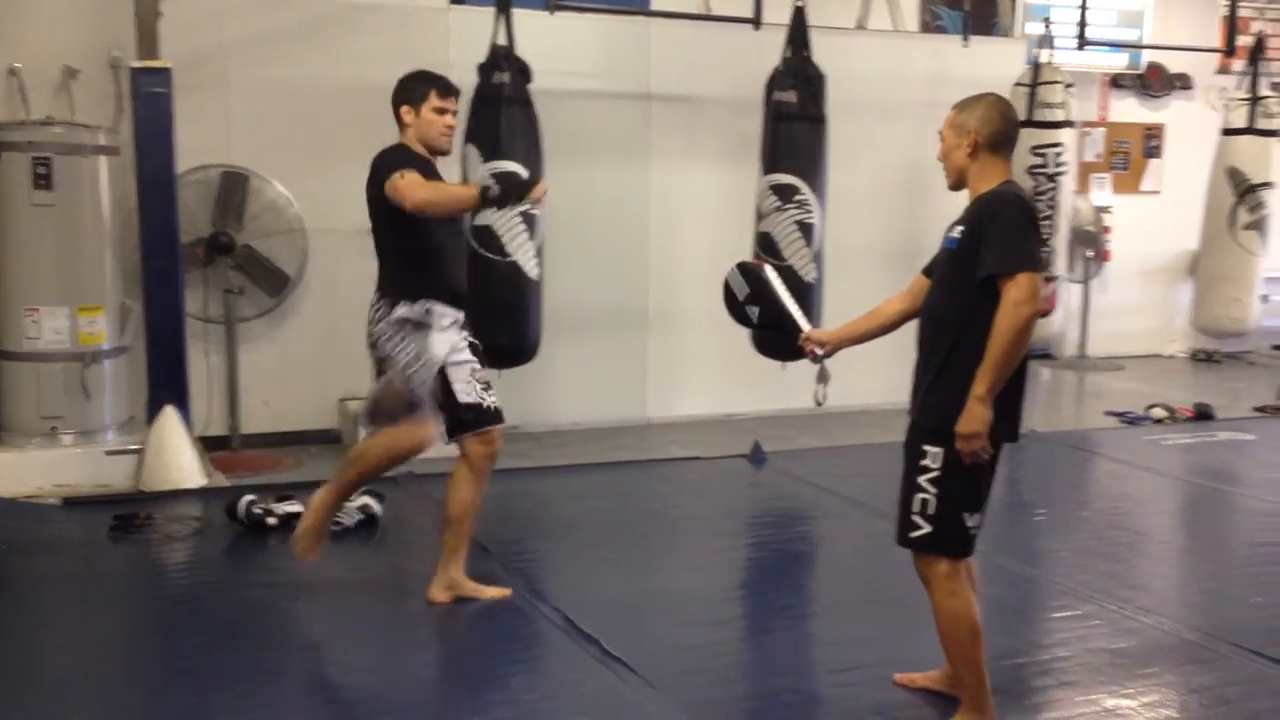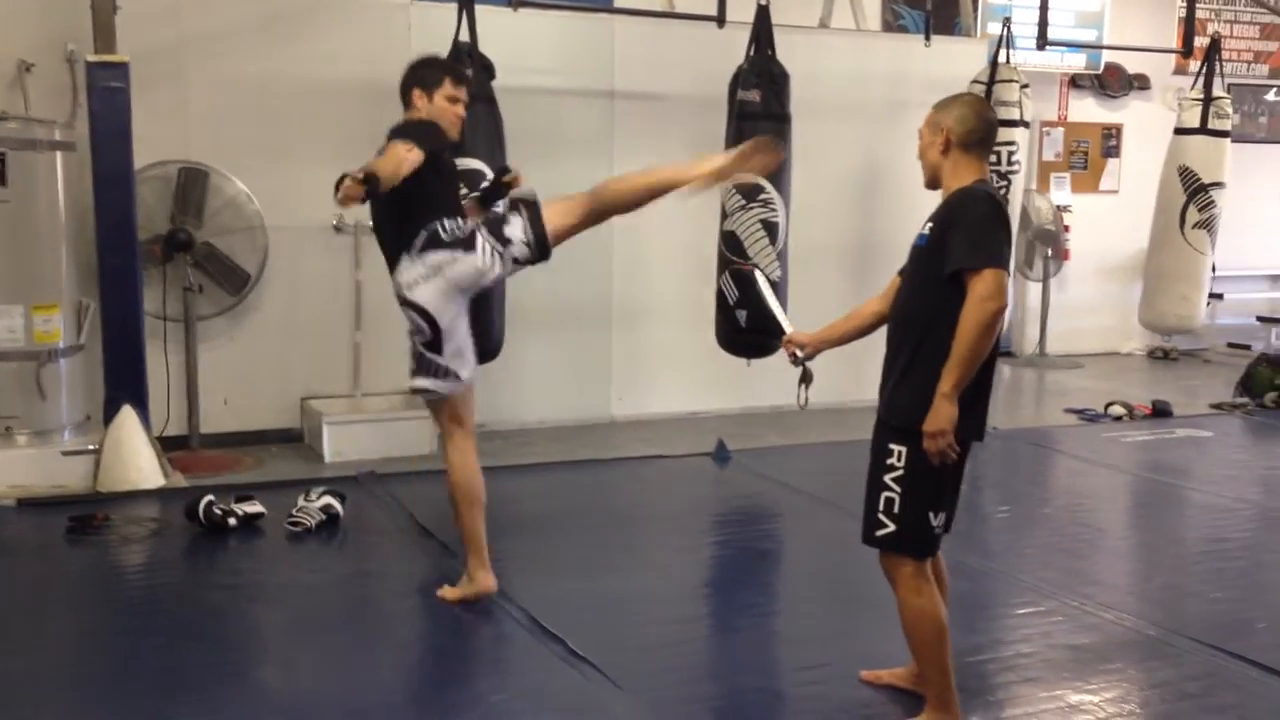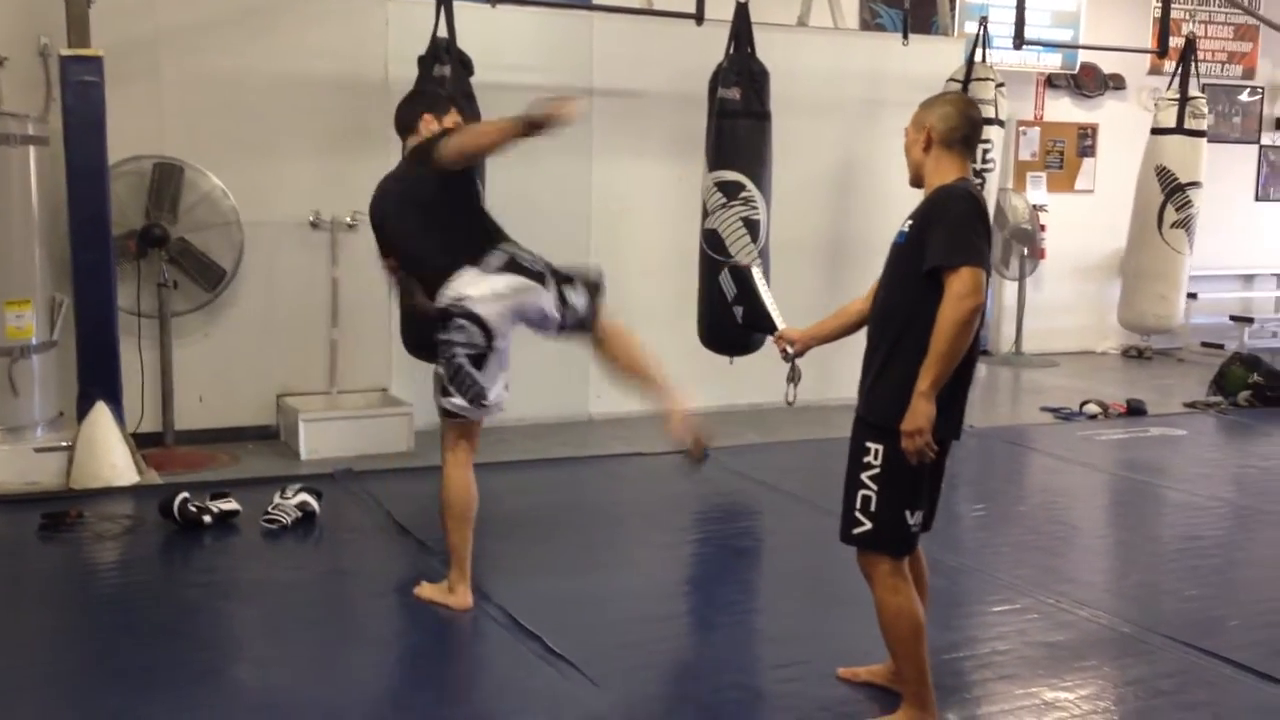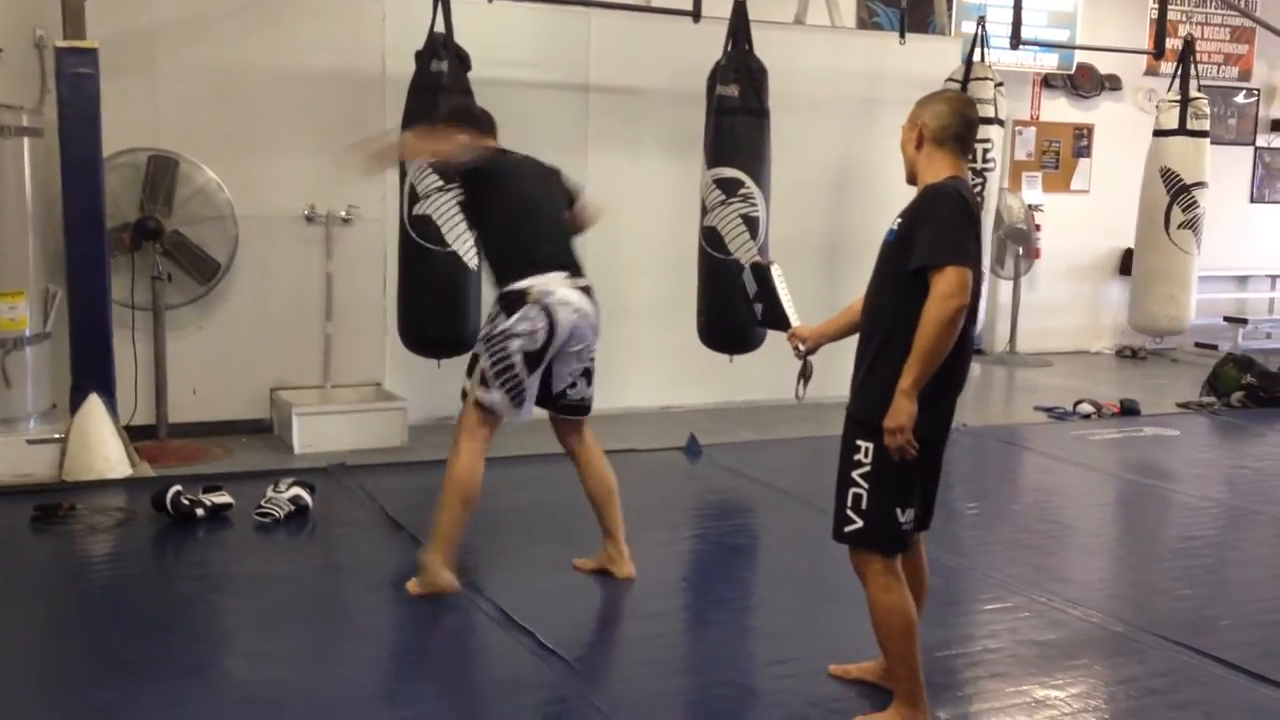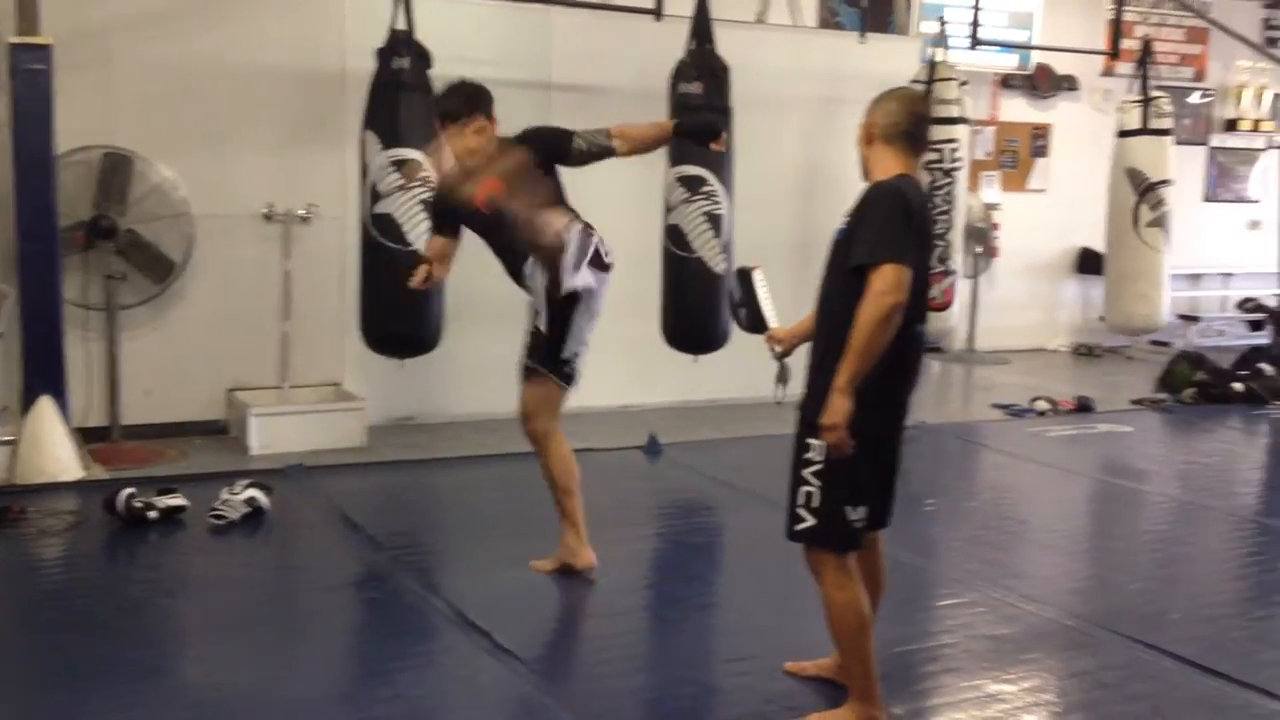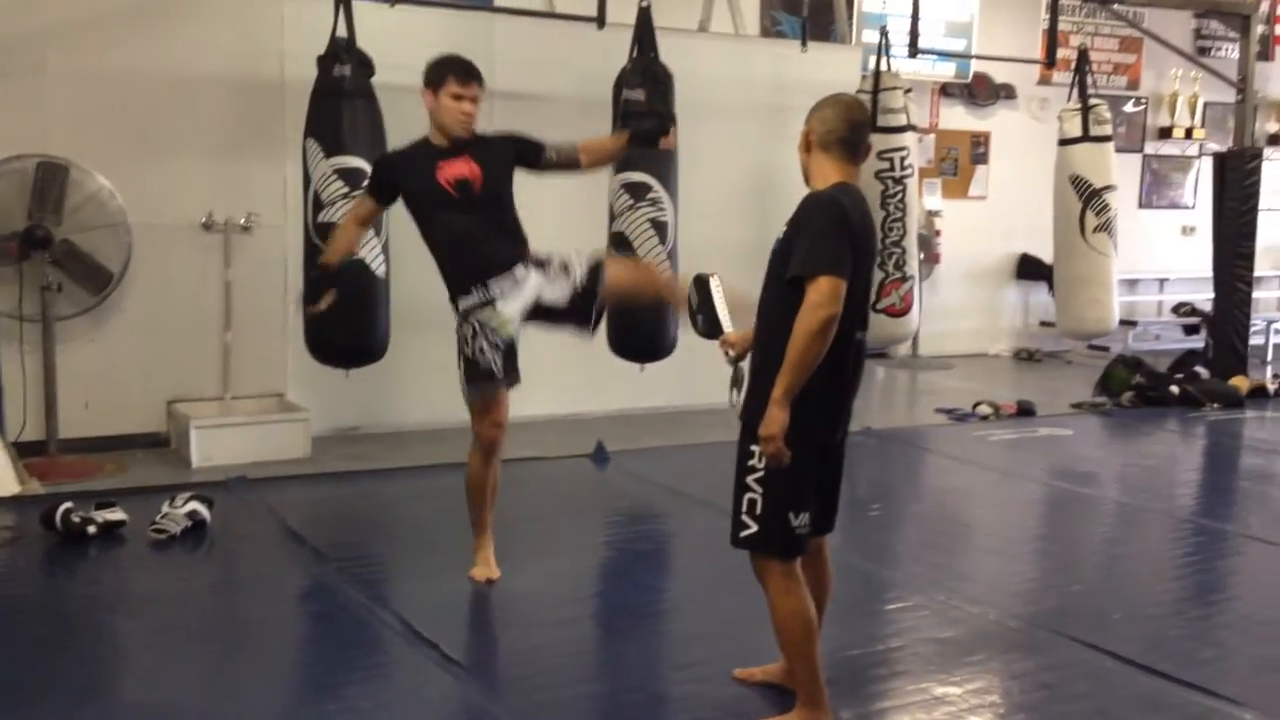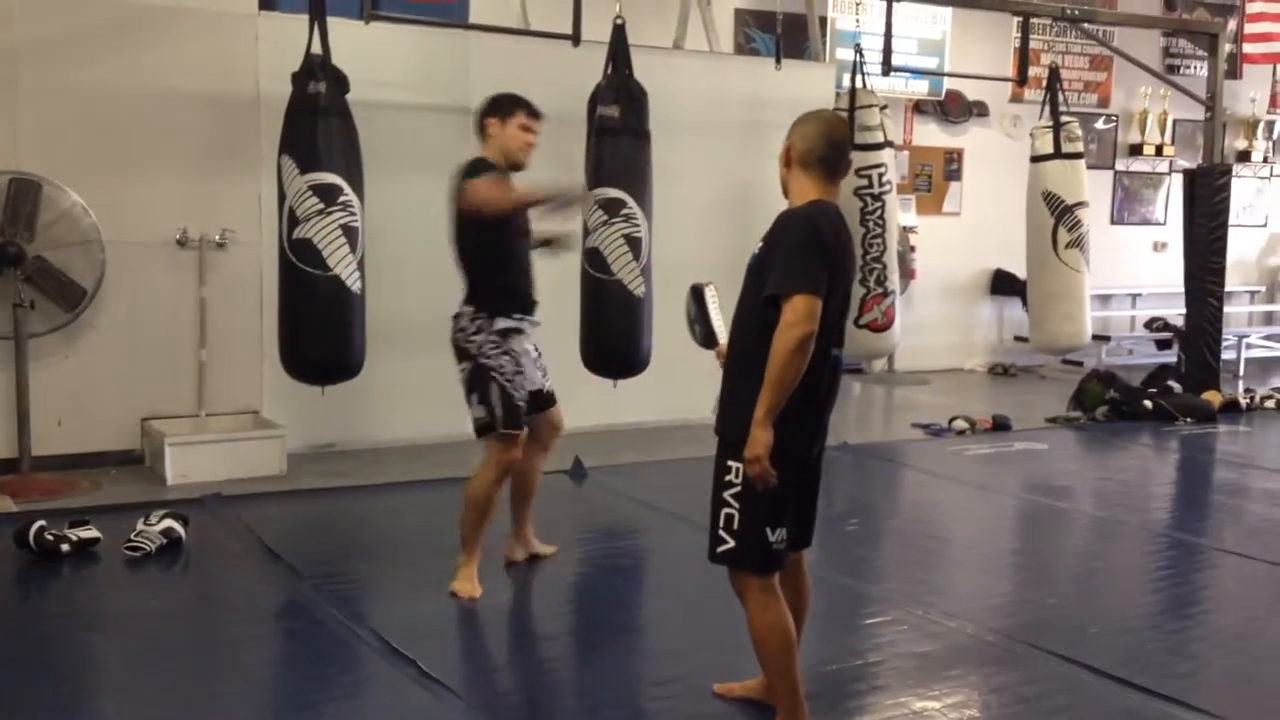
dt=0.3s
person 1, frame 1
left shoulder: (1005, 208)
right shoulder: (975, 216)
left elbow: (1024, 302)
right elbow: (912, 299)
left wrist: (981, 400)
right wrist: (835, 338)
left hip: (962, 418)
right hip: (942, 413)
left knee: (937, 559)
right knee: (949, 551)
person 1, frame 2
left shoulder: (975, 205)
right shoulder: (952, 211)
left elbow: (989, 298)
right elbow: (891, 300)
left wrist: (948, 397)
right wrist: (817, 340)
left hip: (930, 416)
right hip: (913, 410)
left knee: (903, 557)
right knee: (919, 549)
right ankle: (924, 670)
person 1, frame 3
left shoulder: (954, 204)
right shoulder: (938, 208)
left elbow: (967, 297)
right elbow: (882, 299)
left wrist: (925, 396)
right wrist: (808, 336)
left hip: (905, 414)
right hip: (894, 408)
left knee: (880, 555)
right knee: (902, 546)
right ankle: (902, 667)
person 1, frame 4
left shoulder: (942, 202)
right shoulder: (938, 203)
left elbow: (952, 297)
right elbow: (888, 299)
left wrist: (906, 393)
right wrist: (819, 334)
left hip: (897, 411)
right hip: (898, 407)
left knee: (873, 553)
right knee: (902, 542)
right ankle: (894, 665)
person 1, frame 5
left shoulder: (886, 199)
right shoulder: (907, 199)
left elbow: (887, 297)
left wrist: (841, 390)
right wrist: (794, 334)
left hip: (851, 406)
right hip: (876, 406)
left knee: (828, 550)
right knee: (860, 538)
right ankle: (850, 661)
person 1, frame 6
left shoulder: (823, 208)
right shoulder: (852, 208)
left elbow: (823, 308)
left wrist: (779, 401)
right wrist: (747, 339)
left hip: (792, 414)
right hip: (821, 412)
left knee: (773, 557)
right knee: (807, 543)
right ankle: (796, 667)
person 1, frame 7
left shoulder: (797, 225)
right shoulder: (832, 227)
left elbow: (799, 327)
left wrist: (760, 423)
right wrist: (734, 347)
left hip: (768, 431)
right hip: (801, 427)
left knee: (753, 572)
right knee: (785, 558)
person 2, frame 1
left shoulder: (421, 172)
right shoulder: (397, 163)
right elbow: (420, 199)
right wrist: (496, 194)
left hip: (446, 326)
right hip: (409, 317)
left knee: (482, 448)
right knee: (410, 439)
left ankle: (449, 575)
right ankle: (328, 499)
person 2, frame 2
right shoulder: (416, 134)
right elbow: (395, 163)
left wrist: (491, 192)
right wrist: (364, 179)
left hip: (417, 283)
right hip: (455, 246)
left knee: (456, 429)
right knee: (591, 201)
left ankle: (477, 572)
right ankle: (707, 168)
person 2, frame 3
left shoulder: (385, 199)
right shoulder: (445, 150)
left elbow: (414, 286)
right elbow: (463, 146)
right wrist: (529, 119)
left hip: (461, 311)
right hip: (510, 275)
left knee: (460, 444)
right knee: (599, 321)
left ankle: (458, 584)
right ankle: (673, 409)
person 2, frame 4
left shoulder: (480, 165)
right shoulder: (541, 172)
left elbow: (452, 144)
right elbow: (580, 217)
left wrist: (408, 145)
left hip: (532, 305)
right hip: (581, 305)
left knee: (474, 430)
right knee: (575, 433)
left ankle: (438, 566)
right ankle: (617, 553)
person 2, frame 5
left shoulder: (534, 147)
right shoulder: (449, 199)
left elbow: (616, 141)
right elbow: (437, 256)
left wrist: (675, 129)
right wrist: (426, 272)
left hip: (574, 257)
right hip: (551, 294)
left knee: (542, 229)
right knee: (538, 420)
right ankle: (576, 545)
person 2, frame 6
left shoulder: (500, 149)
right shoulder: (402, 166)
left elbow: (579, 157)
right elbow: (355, 221)
left wrist: (636, 138)
right wrist: (327, 274)
left hip: (531, 277)
right hip: (483, 306)
left knee: (637, 280)
right knee: (490, 431)
right ankle: (483, 546)
person 2, frame 7
left shoulder: (499, 180)
right shoulder: (477, 173)
right elbow: (481, 199)
left wrist: (530, 235)
right wrist: (542, 195)
left hip: (513, 328)
right hip: (489, 331)
left knee: (546, 426)
right knee: (506, 451)
left ankle: (520, 536)
right ankle: (466, 562)
